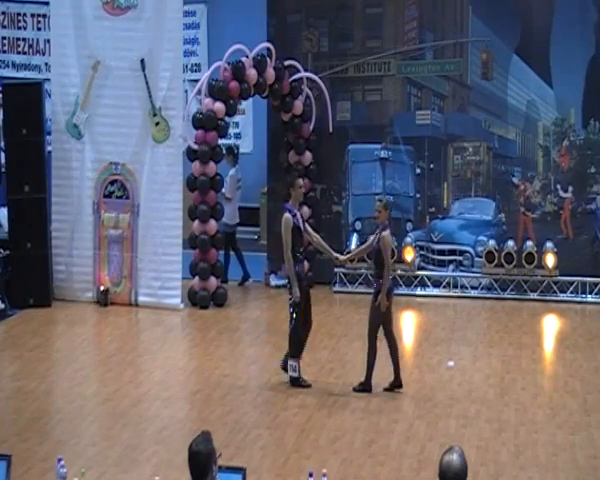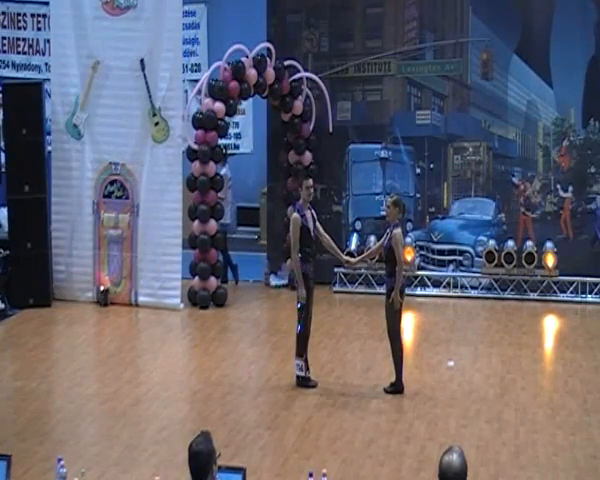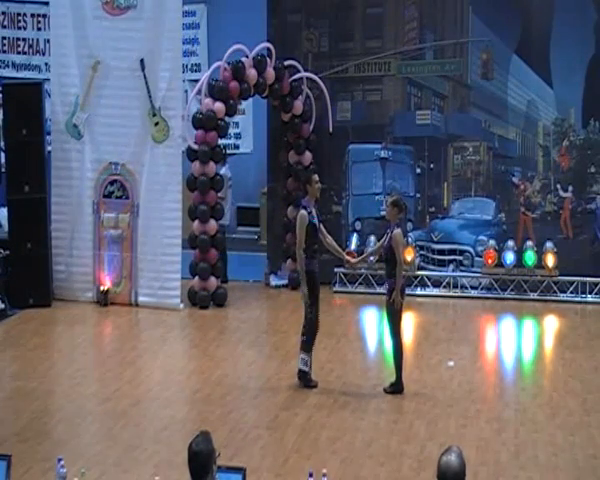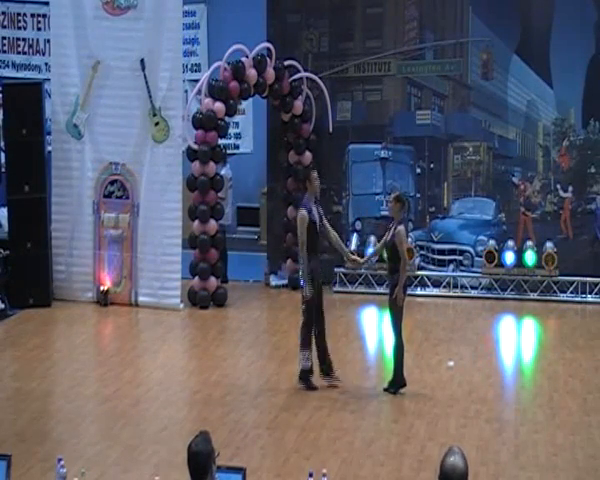
dt=1s
person 1, frame 1
left shoulder: (299, 213)
right shoulder: (287, 217)
left elbow: (313, 237)
right elbow: (287, 254)
left wrist: (333, 254)
right wrist: (294, 285)
left hip: (303, 271)
right hip: (295, 274)
left knee: (306, 322)
right knee: (296, 323)
left ankle: (289, 361)
right ankle: (294, 374)
person 1, frame 2
left shoulder: (311, 212)
right shoulder: (296, 216)
left elbow: (324, 237)
right elbow: (294, 253)
left wrist: (342, 257)
right wrist: (300, 285)
left hip: (311, 270)
right hip: (302, 272)
left knee: (307, 322)
right knee: (303, 322)
left ankle: (304, 370)
right ankle: (301, 374)
person 1, frame 3
left shoulder: (314, 210)
right shoulder: (303, 214)
left elbow: (325, 239)
right elbow: (299, 250)
left wrist: (344, 256)
right wrist: (302, 282)
left hip: (314, 268)
right hip: (307, 270)
left knee: (310, 321)
right knee: (312, 321)
left ankle: (304, 370)
right ankle: (304, 370)
person 1, frame 4
left shoulder: (317, 208)
right shoulder: (303, 212)
left elbow: (331, 234)
right elbow: (302, 248)
left wrist: (349, 255)
right wrist: (305, 282)
left hip: (316, 267)
right hip: (307, 269)
left knee: (319, 320)
right knee: (309, 319)
left ankle: (326, 370)
right ankle: (304, 374)
person 2, frame 1
left shoulder: (385, 235)
right shoulder: (379, 233)
left elbow: (388, 266)
right elbow: (365, 248)
left wrist: (383, 294)
right wrist: (346, 258)
left hip: (383, 289)
right hip: (383, 288)
left knee: (372, 335)
right knee: (388, 334)
left ankle: (367, 382)
right ankle: (397, 379)
person 2, frame 2
left shoulder: (397, 232)
right shoulder: (390, 230)
left elbow: (400, 263)
right elbow: (377, 248)
left wrist: (396, 291)
right wrist: (356, 260)
left hip: (394, 287)
right hip: (390, 285)
left knee: (394, 335)
right knee: (393, 334)
left ankle: (398, 383)
right ankle: (398, 380)
person 2, frame 3
left shoulder: (397, 232)
right shoulder: (391, 231)
left elbow: (401, 263)
right elbow: (377, 249)
left wrist: (397, 291)
right wrist: (357, 260)
left hip: (395, 287)
right hip: (391, 286)
left knee: (395, 334)
right knee: (393, 334)
left ankle: (399, 382)
right ankle: (397, 380)
person 2, frame 4
left shoulder: (400, 230)
right shoulder: (393, 227)
left elbow: (405, 260)
right elbow: (380, 247)
left wrist: (399, 288)
right wrist: (363, 260)
left hip: (398, 284)
right hip: (393, 282)
left knee: (397, 332)
right knee: (395, 331)
left ankle: (398, 379)
right ankle: (397, 378)
person 3, frame 1
left shoulder: (232, 173)
right shoulder: (236, 172)
left elbow: (228, 197)
right wrist: (222, 189)
left hip: (229, 217)
right hip: (232, 216)
left knee: (227, 247)
right knee: (233, 245)
left ankle: (225, 276)
right ankle: (245, 273)
person 3, frame 2
left shoulder: (223, 173)
right shoulder: (226, 171)
left elbow: (221, 196)
left hip: (223, 216)
right hip: (226, 216)
left knee: (223, 246)
right knee: (223, 246)
right ankle: (225, 275)
person 3, frame 3
left shoulder: (223, 173)
right shoulder: (226, 170)
left elbow: (220, 196)
right hip: (223, 216)
left knee: (221, 247)
right knee: (221, 247)
left ankle: (223, 275)
right ankle: (223, 274)
person 3, frame 4
left shoulder: (223, 173)
right shoulder: (226, 170)
left elbow: (221, 197)
left hip: (221, 217)
right hip: (224, 216)
left knee: (221, 248)
right knee: (221, 248)
left ankle: (223, 275)
right ankle: (222, 275)
